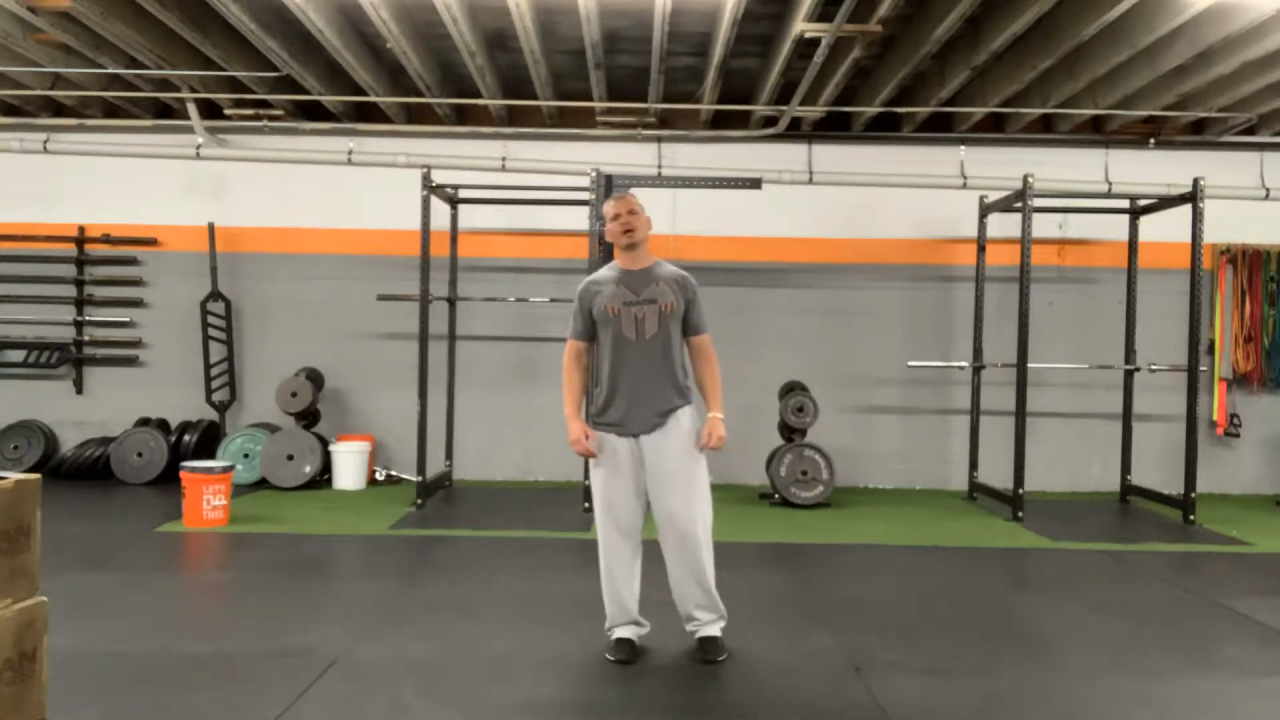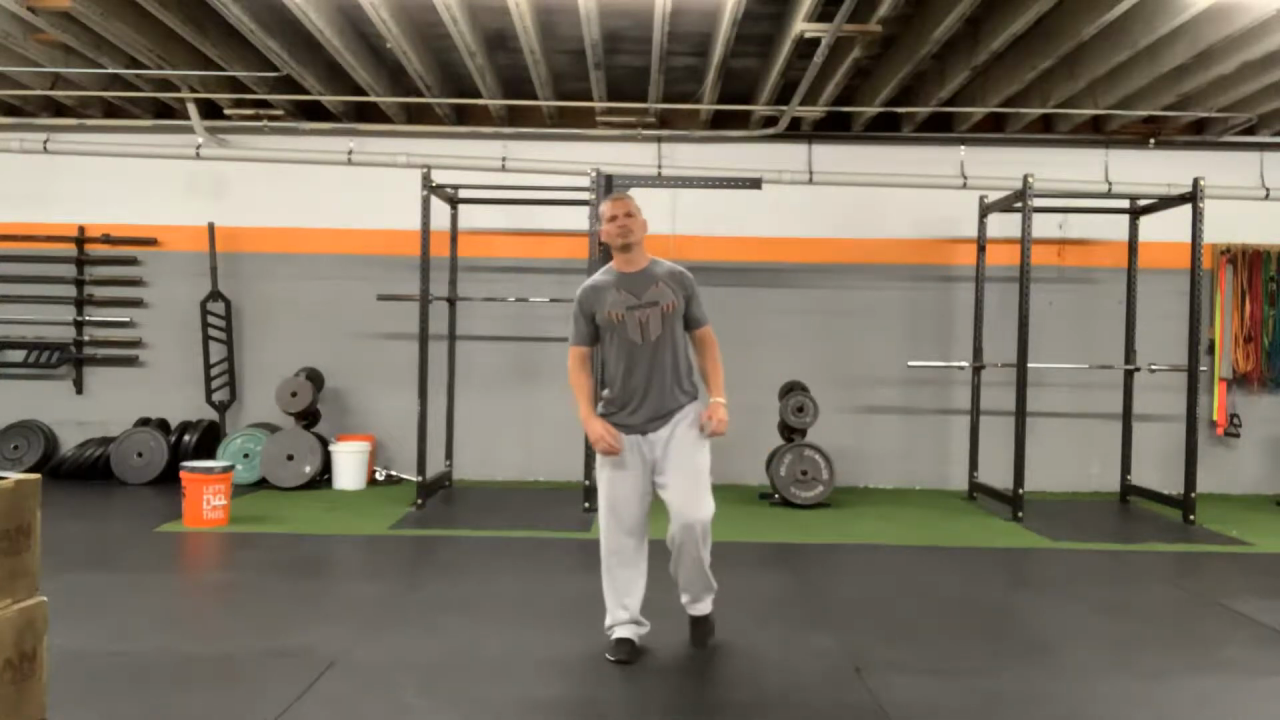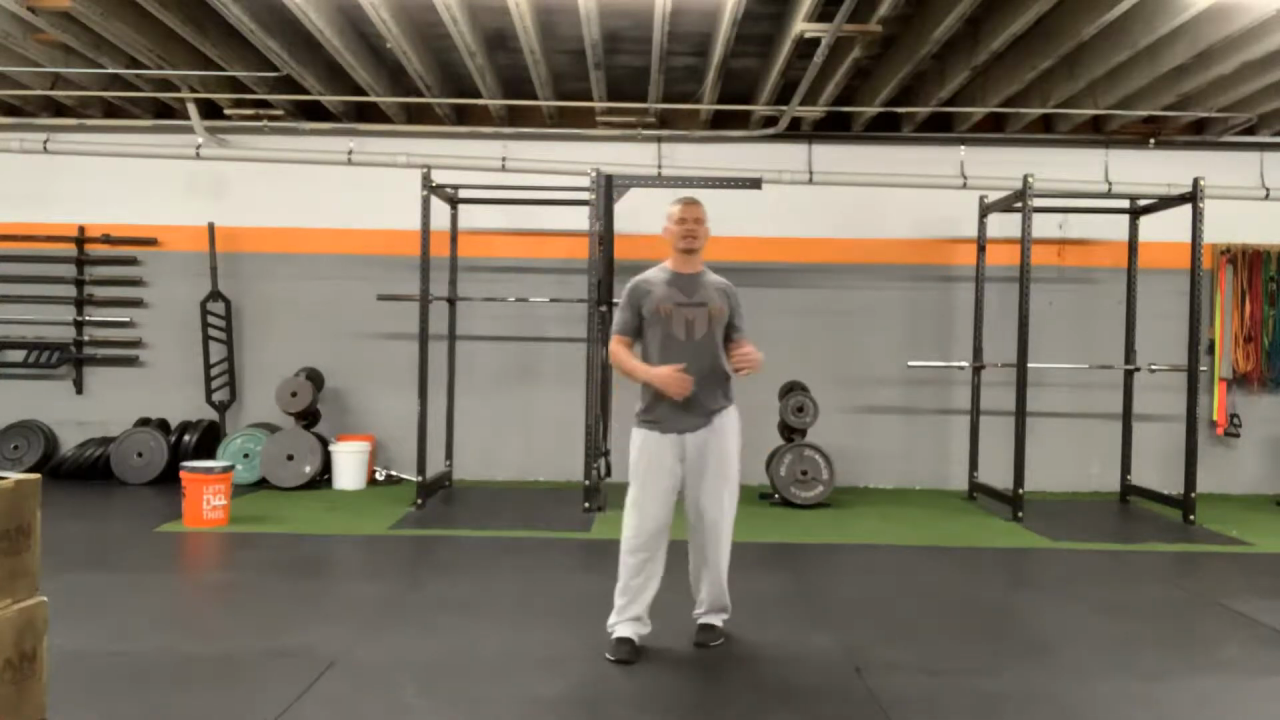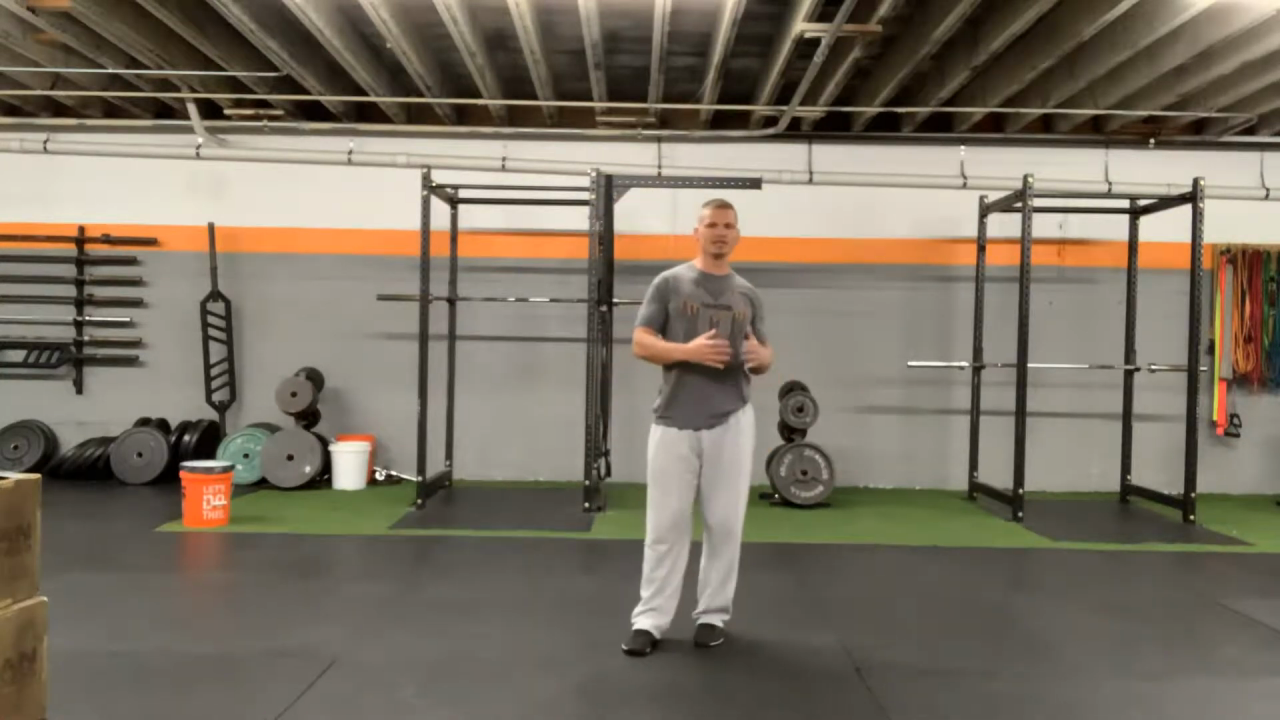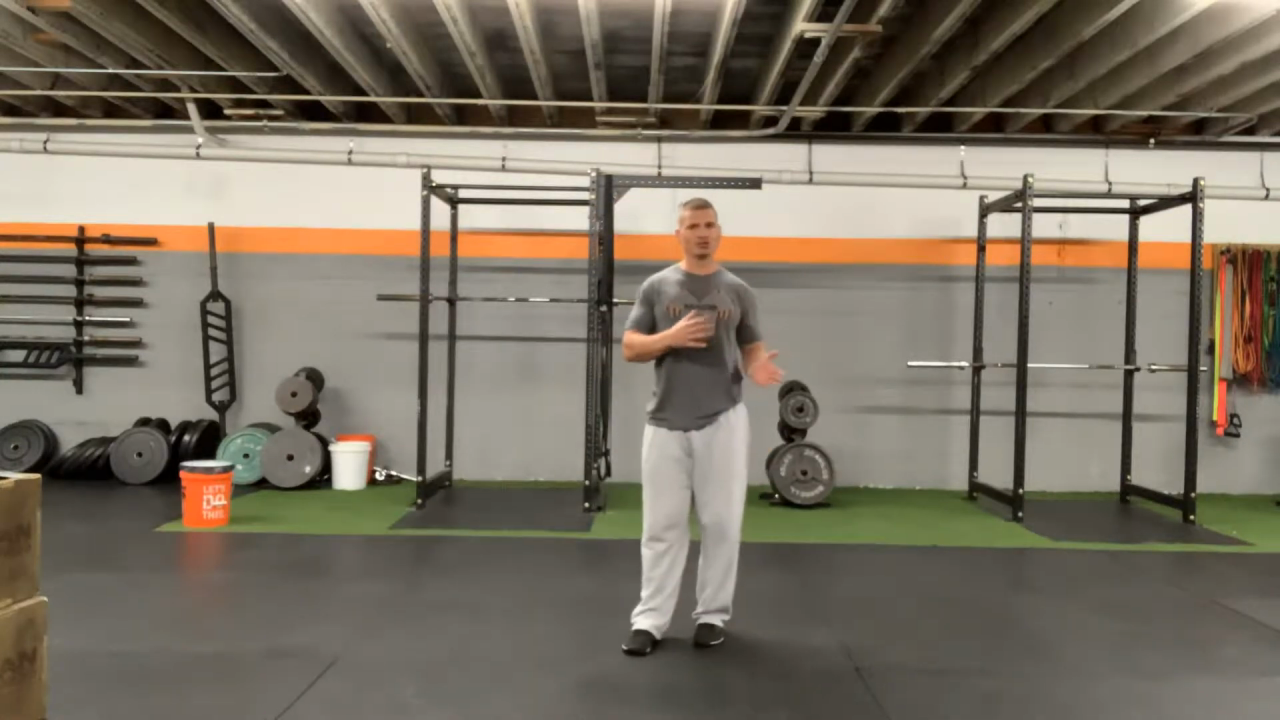
dt=0.5s
person 1, frame 1
left shoulder: (679, 282)
right shoulder: (592, 288)
left elbow: (702, 350)
right elbow: (575, 356)
left wrist: (715, 412)
right wrist: (573, 418)
left hip: (674, 421)
right hip: (611, 430)
left knee: (688, 525)
right knee: (618, 531)
left ankle: (706, 623)
right ankle: (624, 626)
person 1, frame 2
left shoulder: (678, 279)
right shoulder: (591, 292)
left elbow: (704, 341)
right elbow: (579, 360)
left wrist: (717, 399)
right wrist: (590, 419)
left hip: (680, 418)
right hip: (621, 427)
left knee: (692, 515)
right knee: (621, 530)
left ankle: (698, 600)
right ankle: (624, 625)
person 1, frame 3
left shoulder: (724, 291)
right shoulder: (642, 287)
left elbow: (737, 352)
right elbow: (617, 350)
left wrist: (747, 359)
right wrist: (651, 374)
left hip: (715, 423)
right hip: (656, 425)
left knee: (713, 525)
right knee: (644, 528)
left ankle: (711, 614)
right ankle: (627, 625)
person 1, frame 4
left shoulder: (747, 294)
right shoulder: (669, 283)
left elbow: (762, 354)
right elbow: (641, 343)
left wrist: (761, 357)
right wrist: (688, 351)
left hip: (731, 421)
right hip: (674, 422)
left knee: (725, 524)
right knee: (666, 525)
left ankle: (713, 613)
right ankle: (650, 619)
person 1, frame 5
left shoulder: (738, 290)
right shoulder: (656, 286)
left elbow: (754, 348)
right elbow: (630, 345)
left wrist: (759, 368)
right wrist: (669, 338)
left hip: (722, 421)
right hip: (666, 422)
left knee: (721, 523)
right knee: (662, 525)
left ankle: (712, 614)
right ankle: (650, 618)
